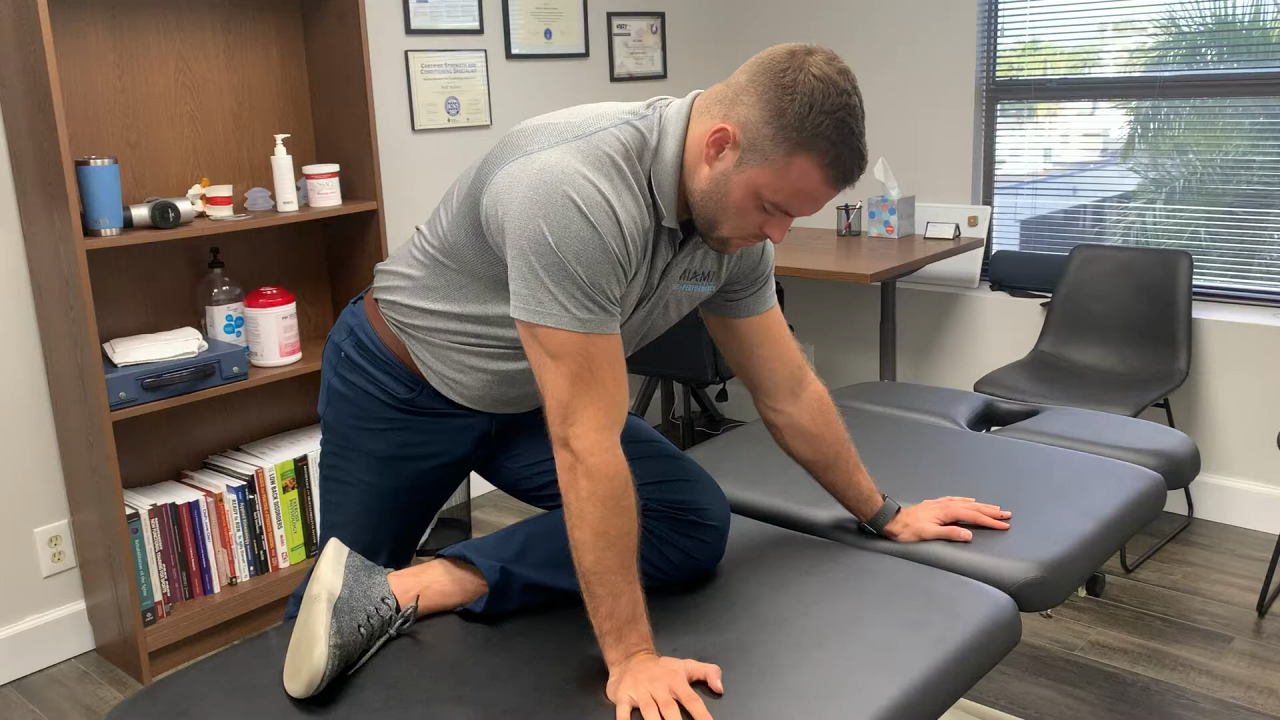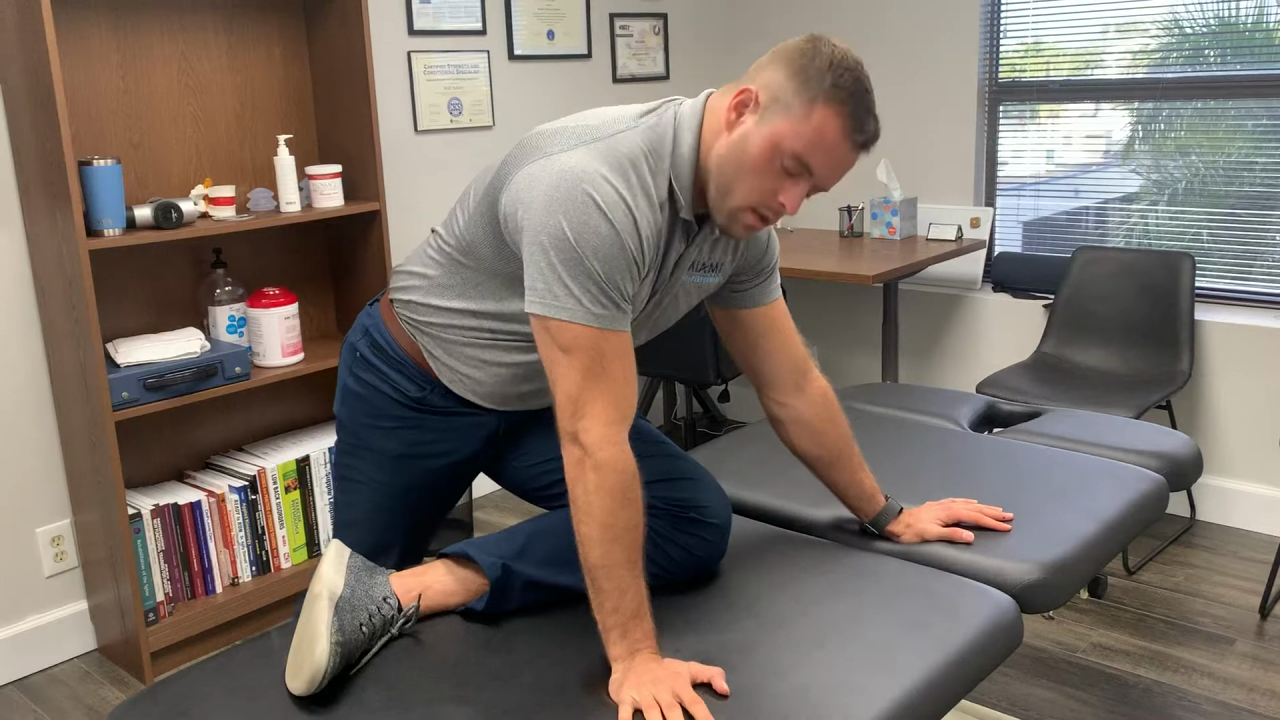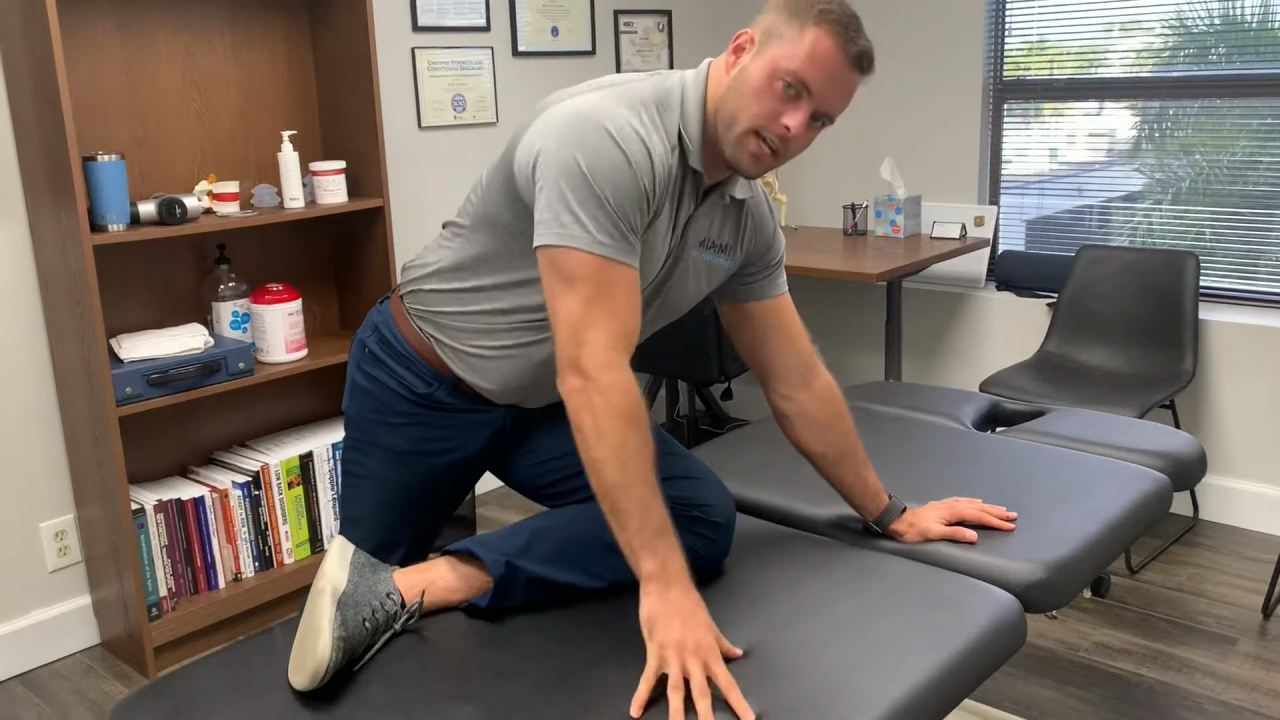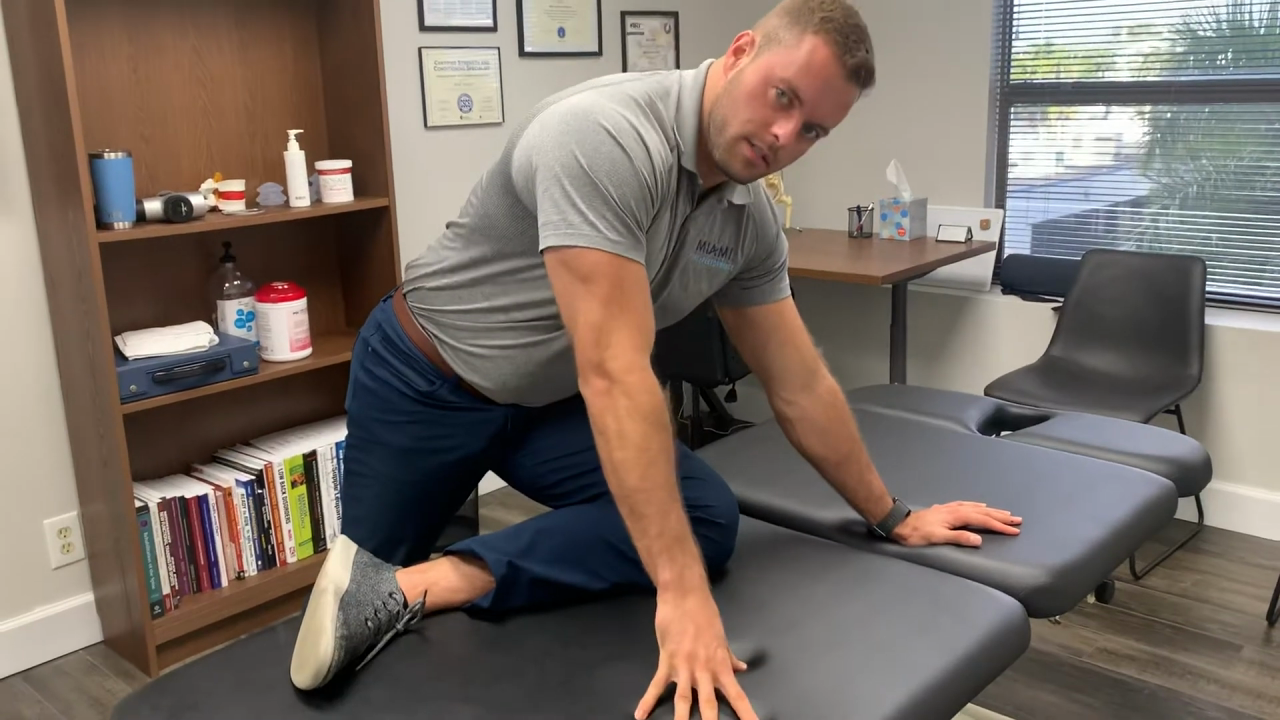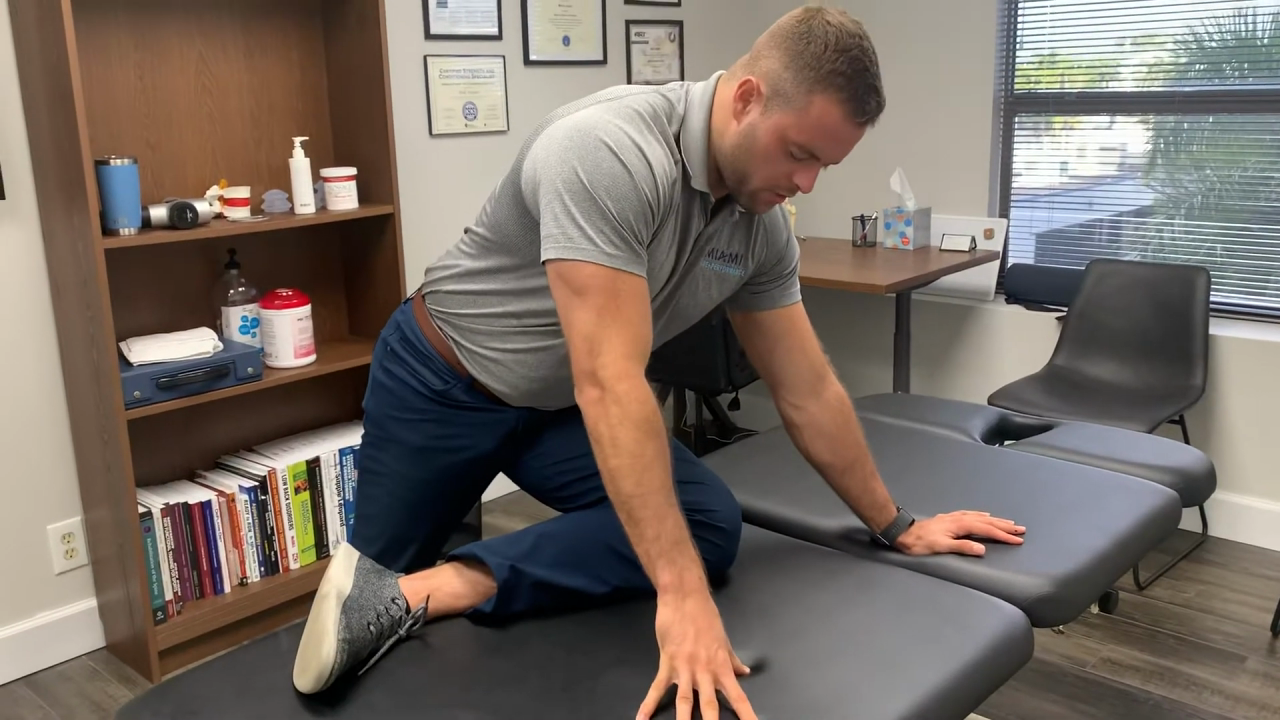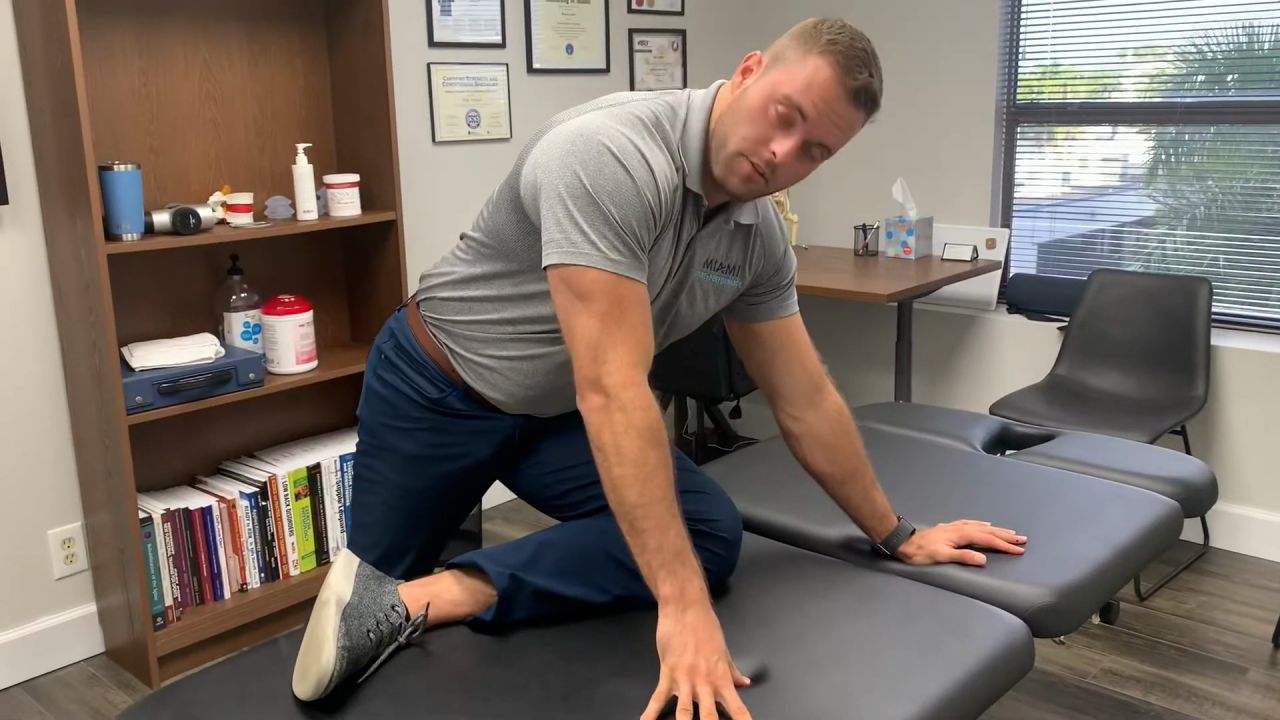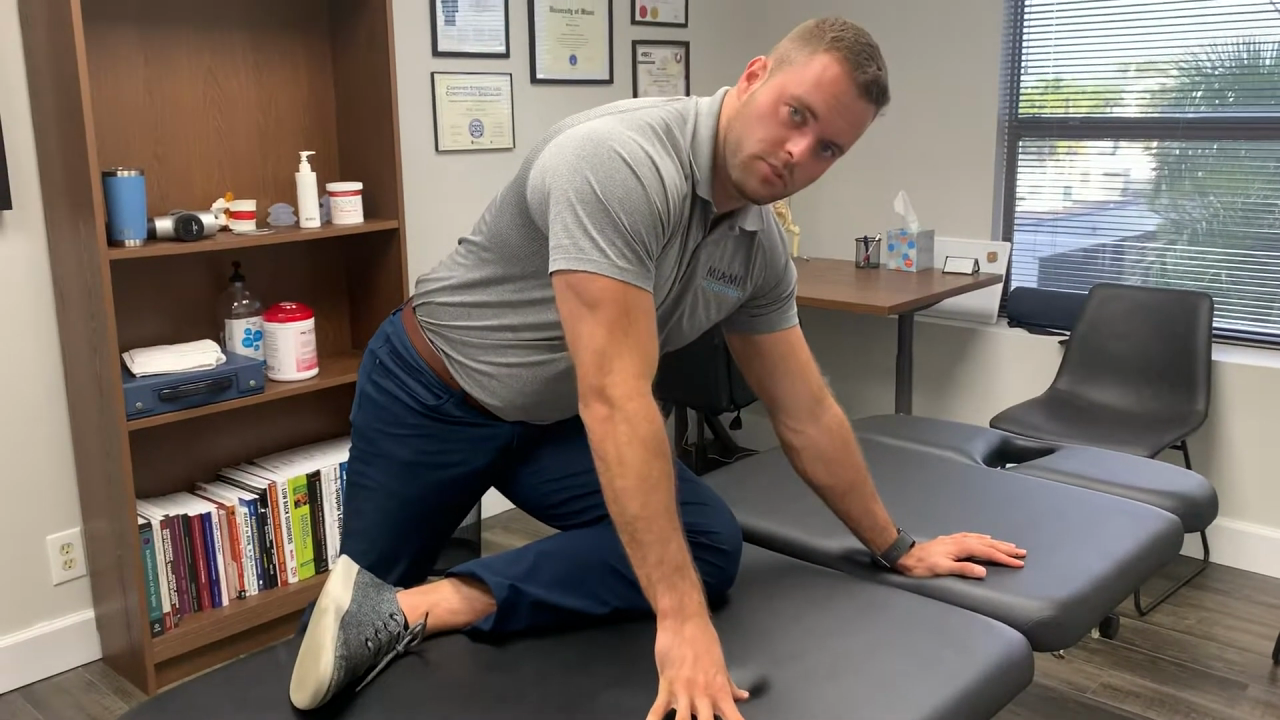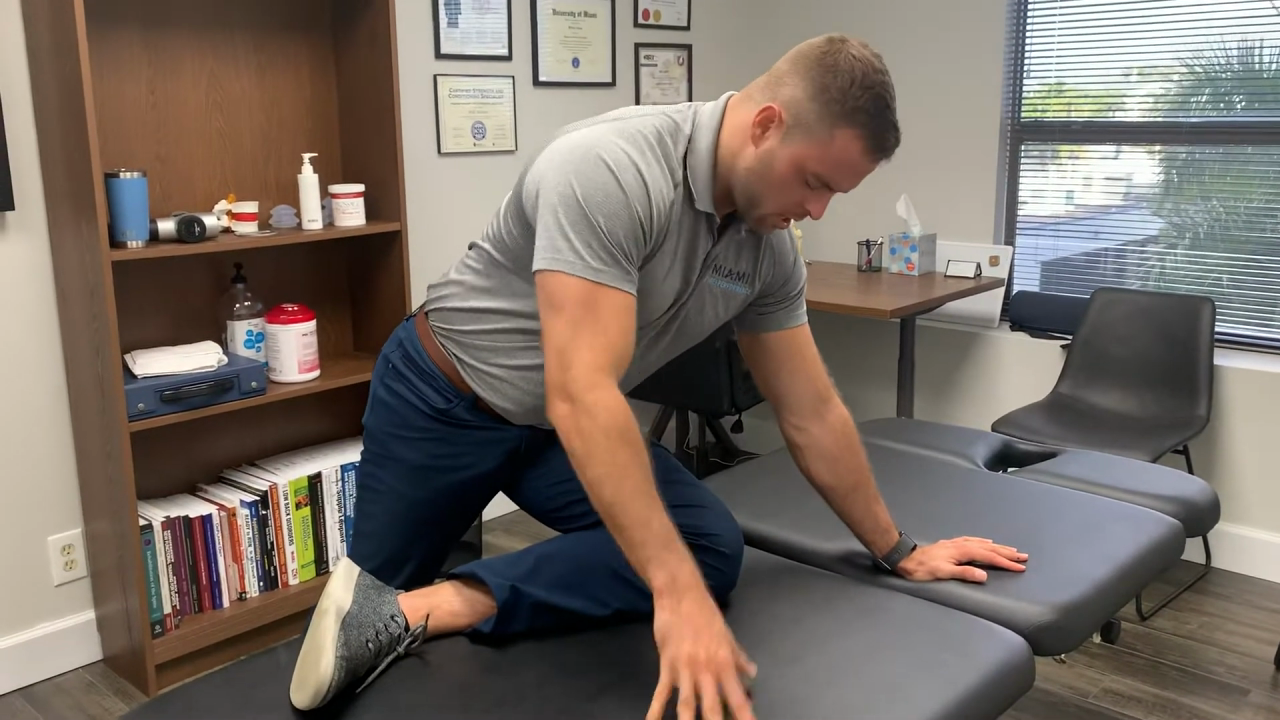
dt=0.5s
person 1, frame 1
left shoulder: (735, 225)
right shoulder: (576, 189)
left elbow: (787, 394)
right elbow: (587, 445)
left wrist: (886, 515)
right wrist: (631, 657)
left hip: (529, 395)
right hip: (399, 380)
left knee: (695, 523)
right knee: (331, 623)
left ankle: (404, 594)
person 1, frame 2
left shoulder: (740, 219)
right shoulder: (594, 188)
left elbow: (791, 389)
right elbow: (595, 440)
left wrist: (887, 516)
right wrist: (634, 656)
left hip: (534, 395)
right hip: (415, 381)
left knee: (696, 522)
left ankle: (407, 592)
person 1, frame 3
left shoulder: (748, 216)
right shoulder: (607, 135)
left elbow: (796, 383)
right elbow: (593, 374)
left wrist: (890, 515)
right wrist: (665, 583)
left hip: (541, 402)
right hip: (422, 379)
left knee: (702, 518)
right knee: (365, 592)
left ankle: (415, 589)
person 1, frame 4
left shoulder: (750, 222)
right shoulder: (602, 134)
left elbow: (799, 386)
right elbow: (615, 375)
left wrist: (893, 518)
right wrist: (683, 592)
left hip: (547, 399)
right hip: (425, 379)
left knee: (705, 518)
right knee: (374, 579)
left ankle: (419, 587)
person 1, frame 5
left shoulder: (763, 228)
right shoulder: (609, 151)
left elbow: (808, 392)
right elbow: (610, 386)
left wrist: (897, 526)
right wrist: (682, 595)
left hip: (558, 404)
right hip: (443, 379)
left knee: (707, 524)
right knee: (379, 579)
left ankle: (422, 595)
person 1, frame 6
left shoulder: (758, 238)
right shoulder: (609, 154)
left elbow: (805, 404)
right elbow: (612, 390)
left wrist: (898, 536)
right wrist: (683, 605)
left hip: (554, 411)
right hip: (437, 388)
left knee: (709, 533)
right knee: (374, 589)
left ankle: (418, 602)
person 1, frame 7
left shoulder: (759, 248)
right shoulder: (619, 161)
left elbow: (805, 415)
right elbow: (616, 401)
left wrist: (898, 549)
right wrist: (681, 618)
left hip: (551, 418)
right hip: (430, 393)
left knee: (709, 545)
right knee: (351, 624)
left ankle: (417, 612)
person 1, frame 8
left shoulder: (768, 249)
right shoulder: (611, 168)
left elbow: (812, 415)
right elbow: (581, 398)
left wrist: (898, 552)
right wrist: (678, 597)
left hip: (557, 424)
right hip: (444, 398)
left knee: (710, 550)
right knee: (373, 599)
left ankle: (420, 613)
